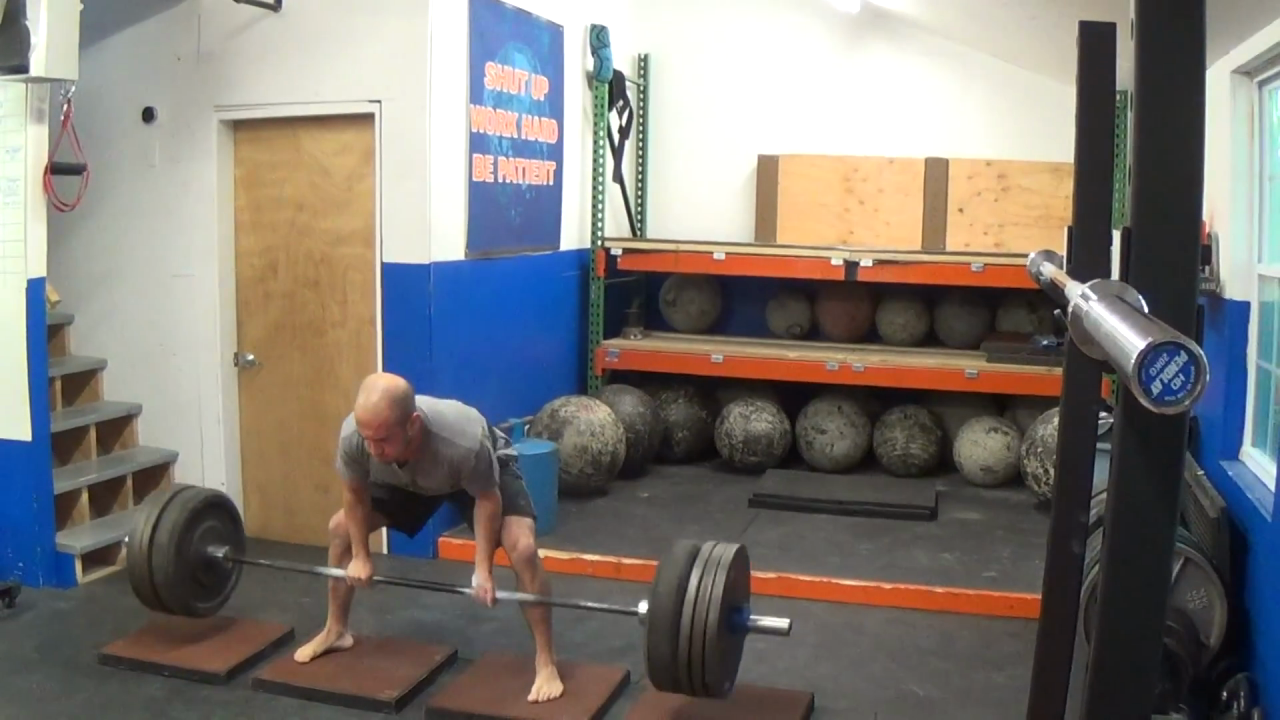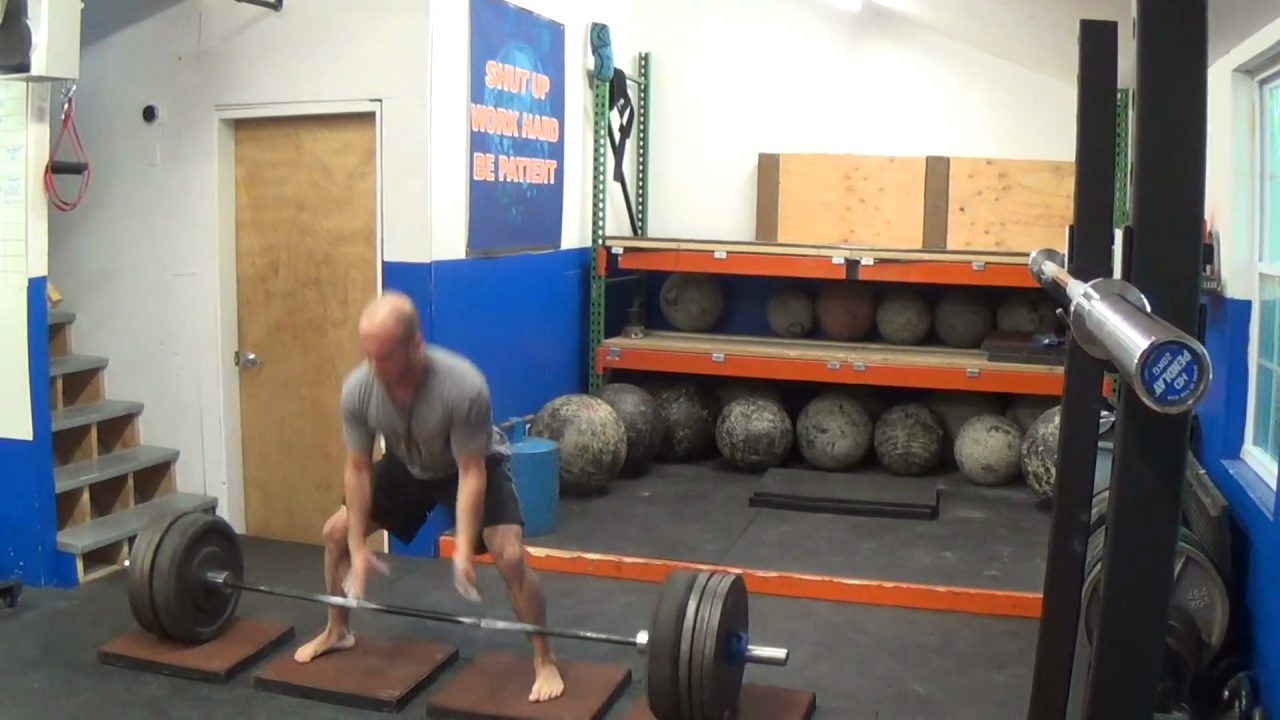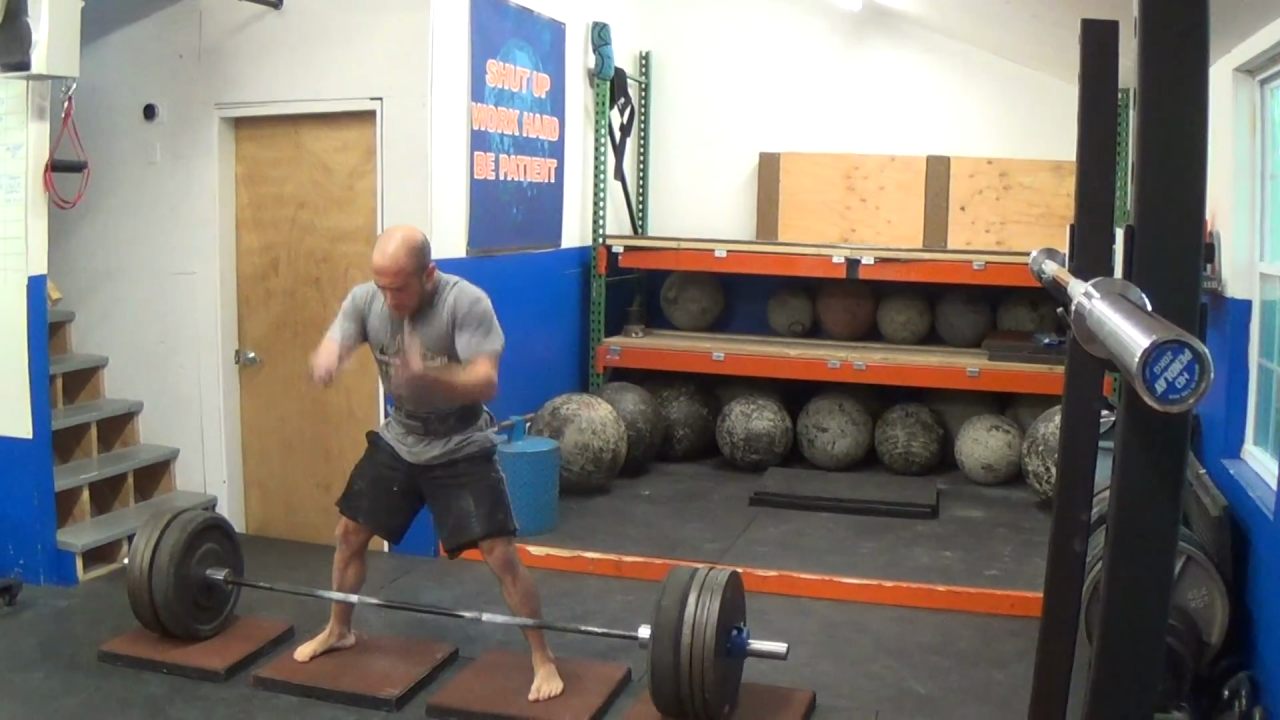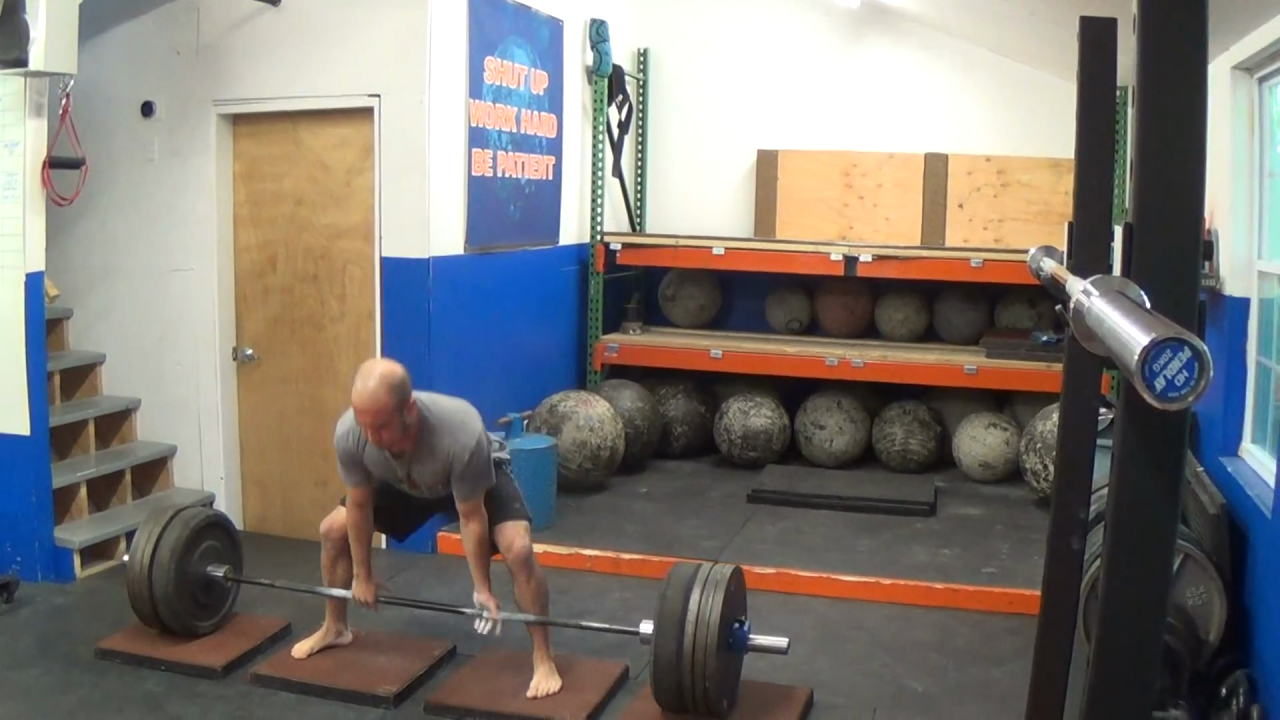
dt=0.3s
person 1, frame 1
left shoulder: (465, 440)
right shoulder: (352, 437)
left elbow: (487, 499)
right elbow: (355, 494)
left wrist: (483, 568)
right wrist: (361, 557)
left hip: (485, 471)
left knee: (522, 549)
right knee: (340, 527)
left ankle: (545, 663)
right ankle: (335, 631)
person 1, frame 2
left shoulder: (462, 388)
right shoulder: (357, 388)
left elbow: (471, 474)
right elbow: (359, 469)
left wrist: (465, 550)
right wrist: (358, 545)
left hip: (472, 464)
right hip: (406, 465)
left knee: (509, 557)
right knee: (336, 534)
left ankle: (544, 663)
right ankle: (337, 632)
person 1, frame 3
left shoulder: (466, 302)
right shoulder: (364, 300)
left elbow: (485, 381)
right elbow: (326, 353)
left wrist: (430, 374)
right wrist: (327, 357)
left hip: (462, 448)
right hip: (396, 441)
left knee: (501, 557)
right knee: (348, 536)
left ankle: (543, 661)
right ankle: (338, 631)
person 1, frame 4
left shoulder: (462, 435)
right shoulder: (348, 435)
left elbow: (471, 517)
right elbow: (359, 506)
left wrist: (482, 587)
right wrist: (362, 574)
left hip: (479, 476)
left knee: (518, 550)
right knee: (333, 532)
left ankle: (543, 659)
right ankle: (335, 628)
